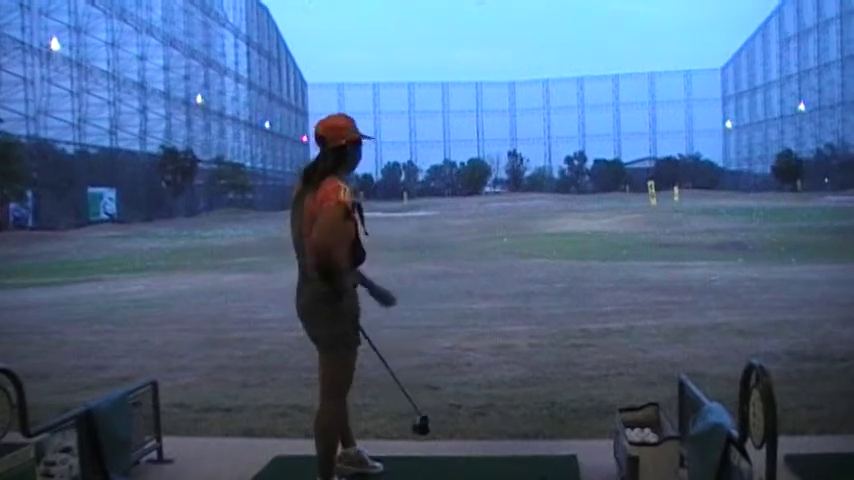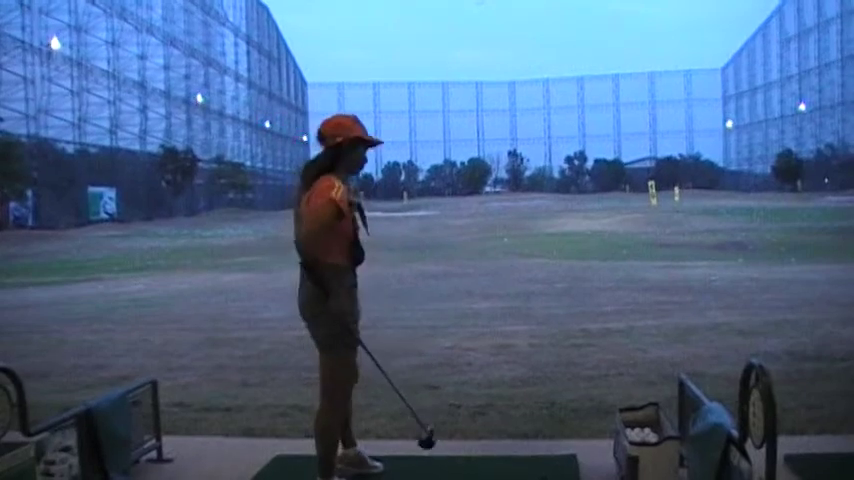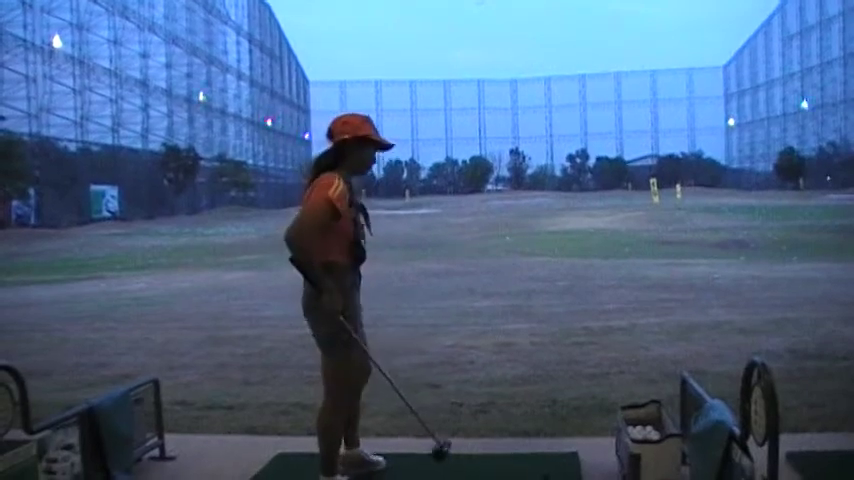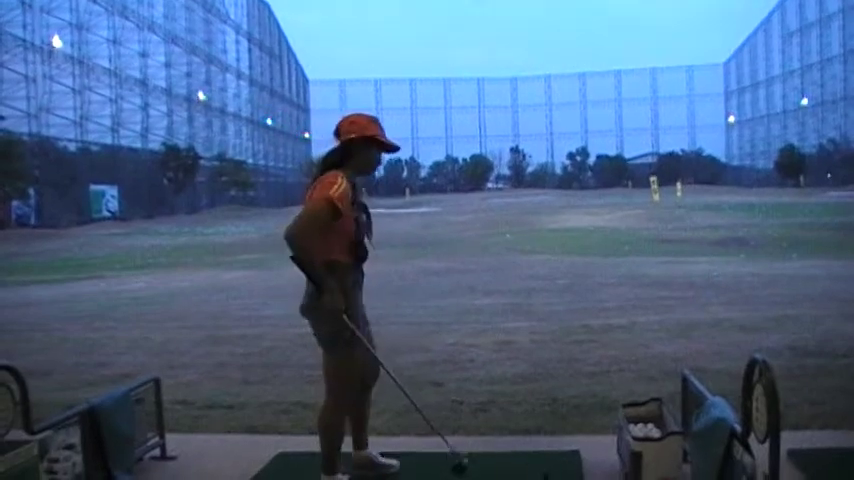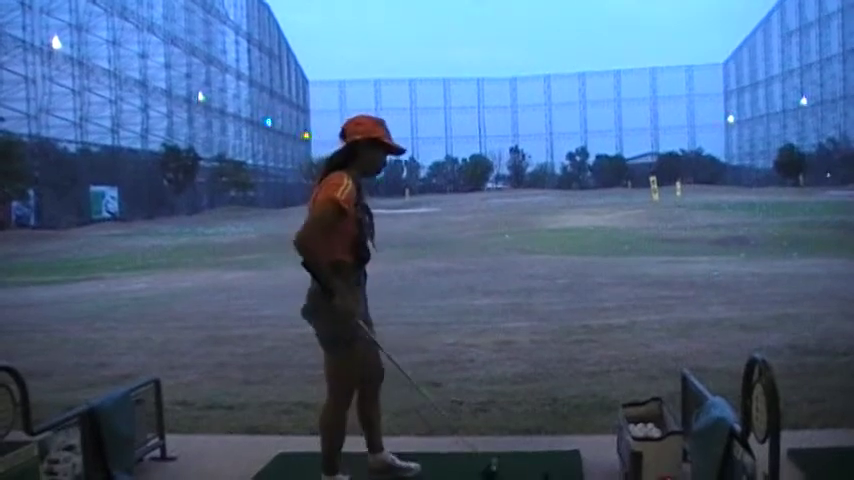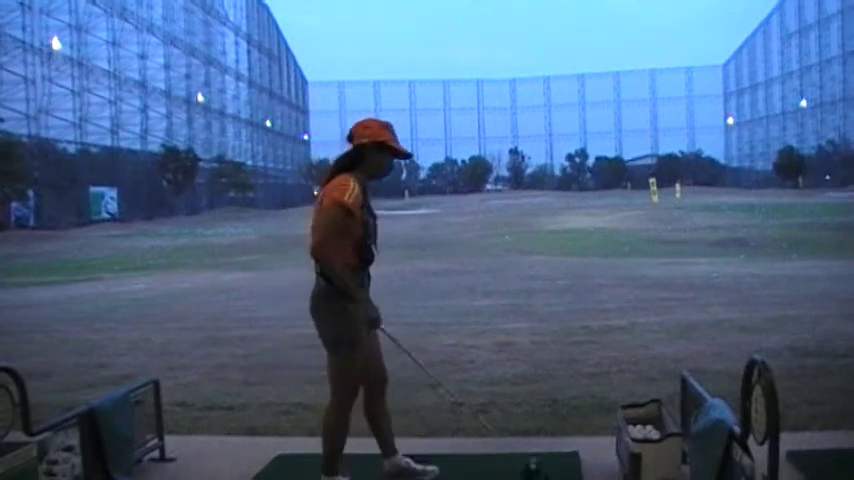
dt=0.1s
person 1, frame 1
left shoulder: (308, 186)
right shoulder: (337, 191)
right elbow: (322, 246)
left wrist: (368, 284)
right wrist: (345, 293)
left hip: (311, 292)
right hip: (330, 297)
left knee: (336, 384)
right knee: (333, 393)
person 1, frame 2
left shoulder: (323, 185)
right shoulder: (334, 189)
right elbow: (305, 242)
right wrist: (333, 293)
left hip: (331, 294)
right hip: (331, 297)
left knee: (344, 380)
right knee: (334, 393)
person 1, frame 3
left shoulder: (332, 185)
right shoulder: (334, 188)
right elbow: (295, 237)
right wrist: (324, 289)
left hip: (337, 293)
right hip: (332, 295)
left knee: (358, 374)
right knee: (338, 391)
person 1, frame 4
left shoulder: (344, 186)
right shoulder: (336, 186)
right elbow: (295, 235)
right wrist: (327, 289)
left hip: (345, 294)
right hip: (334, 296)
left knee: (367, 372)
right knee: (340, 391)
person 1, frame 5
left shoulder: (347, 186)
right shoulder: (341, 187)
right elbow: (304, 241)
right wrist: (335, 292)
left hip: (347, 295)
right hip: (338, 299)
left knee: (371, 376)
right knee: (341, 392)
person 1, frame 6
left shoulder: (352, 189)
right shoulder: (346, 190)
right elbow: (321, 250)
right wrist: (359, 299)
left hip: (351, 298)
right hip: (339, 300)
left knee: (376, 382)
right knee: (344, 394)
